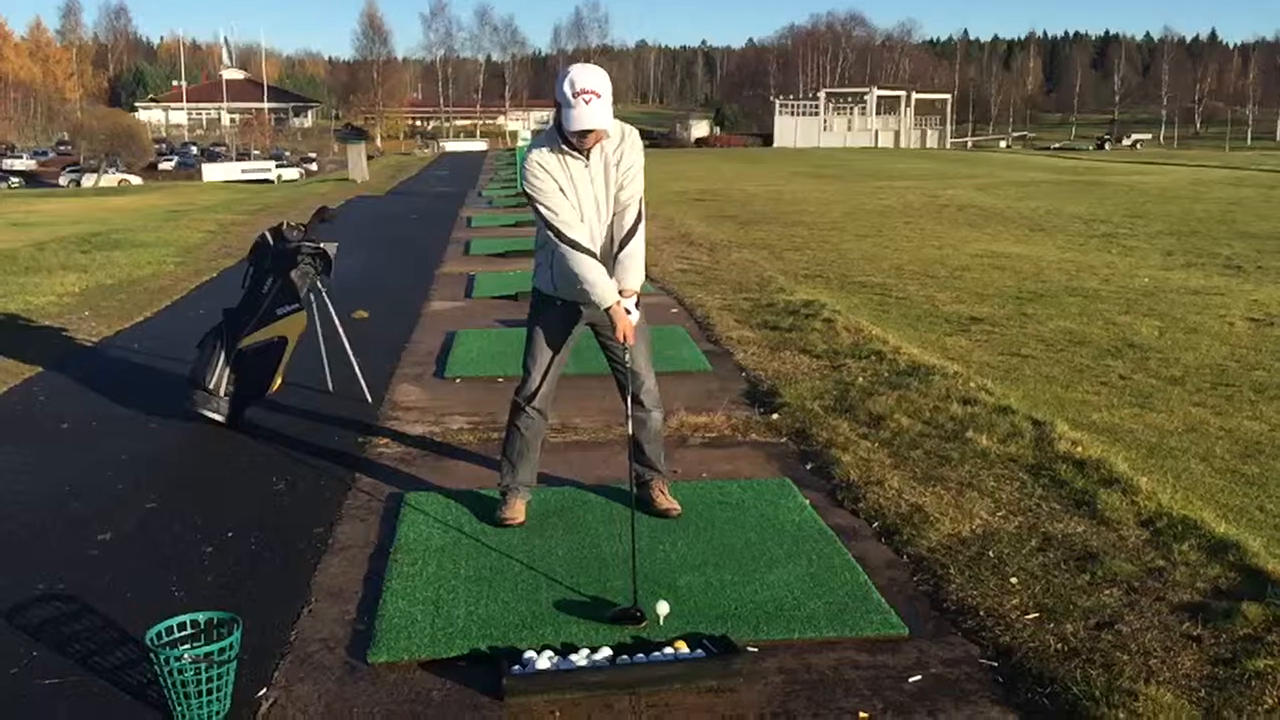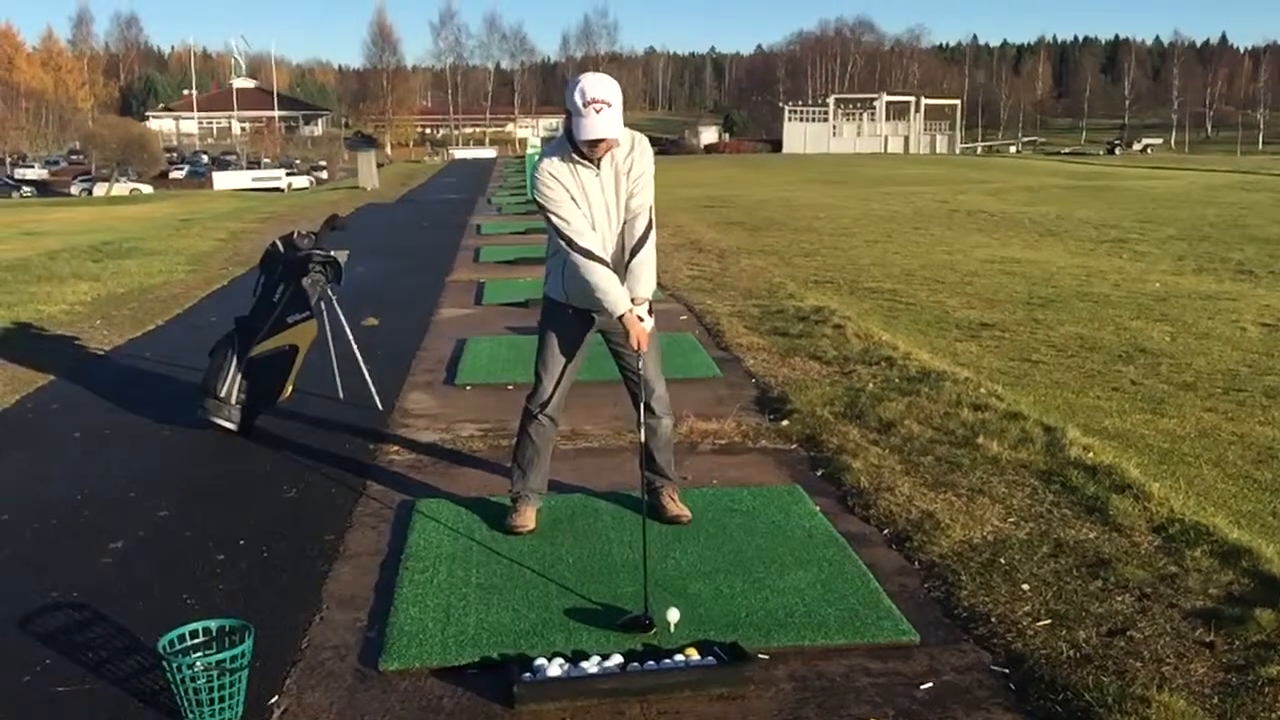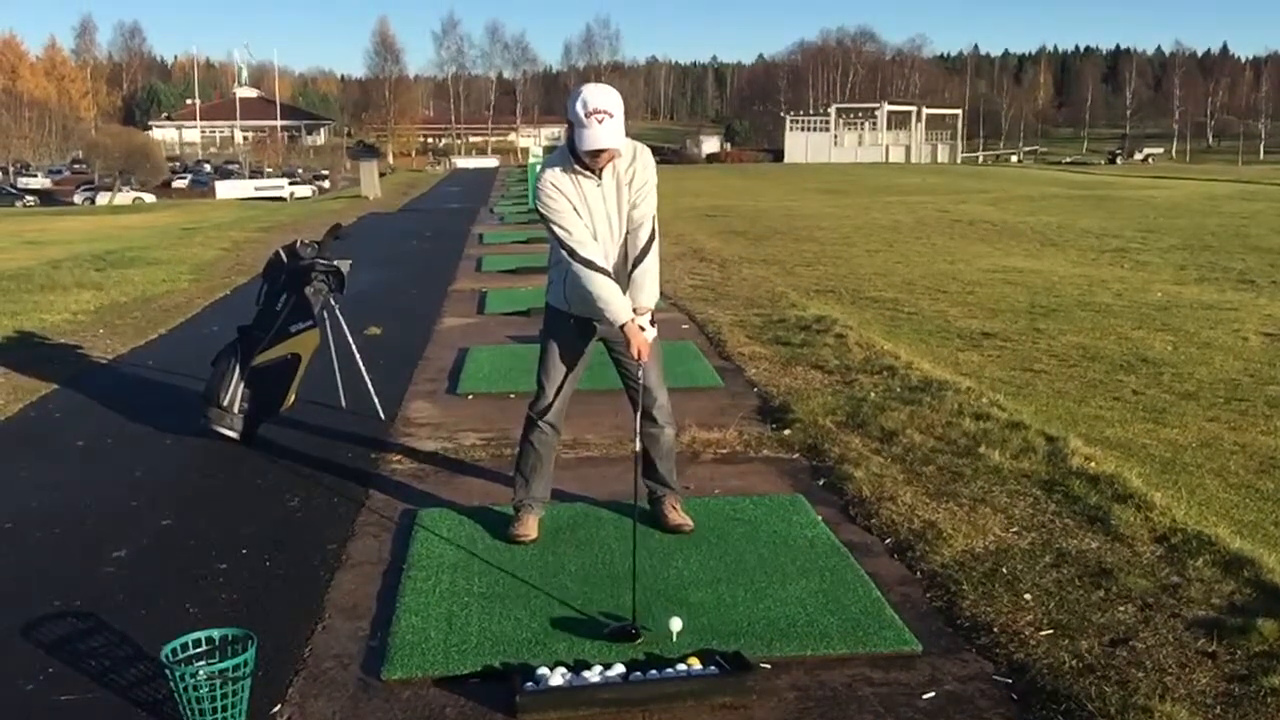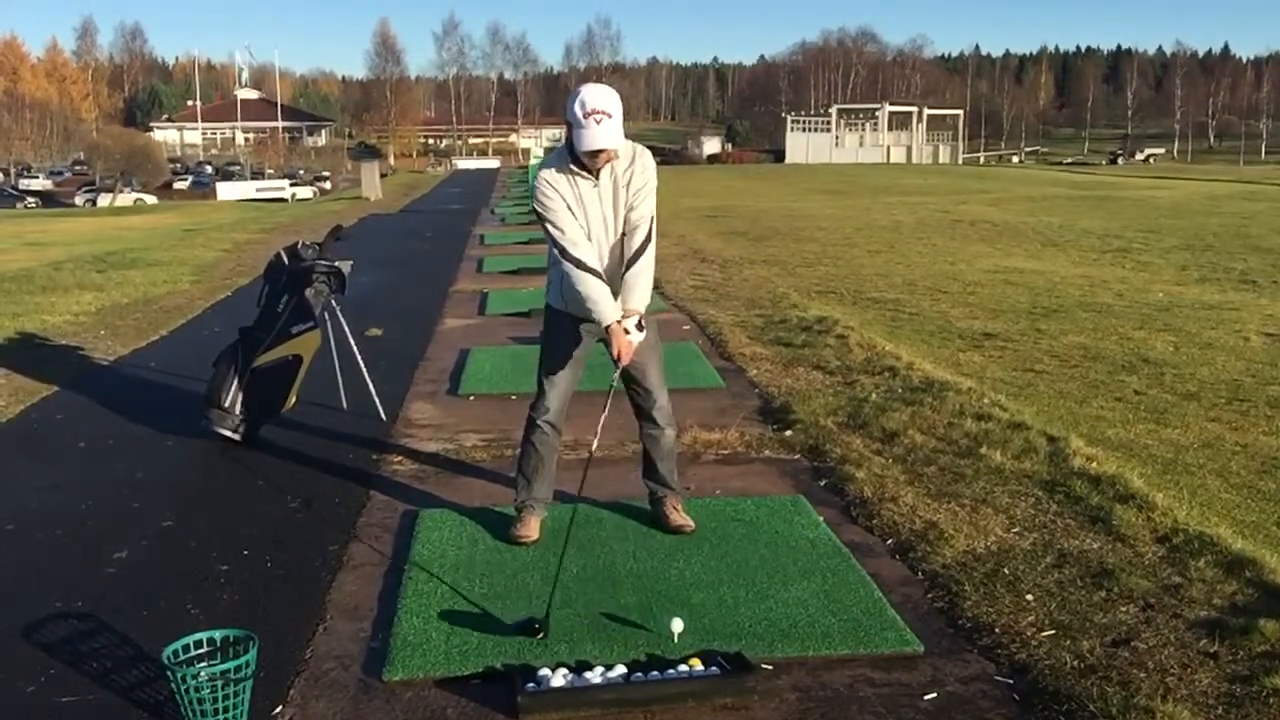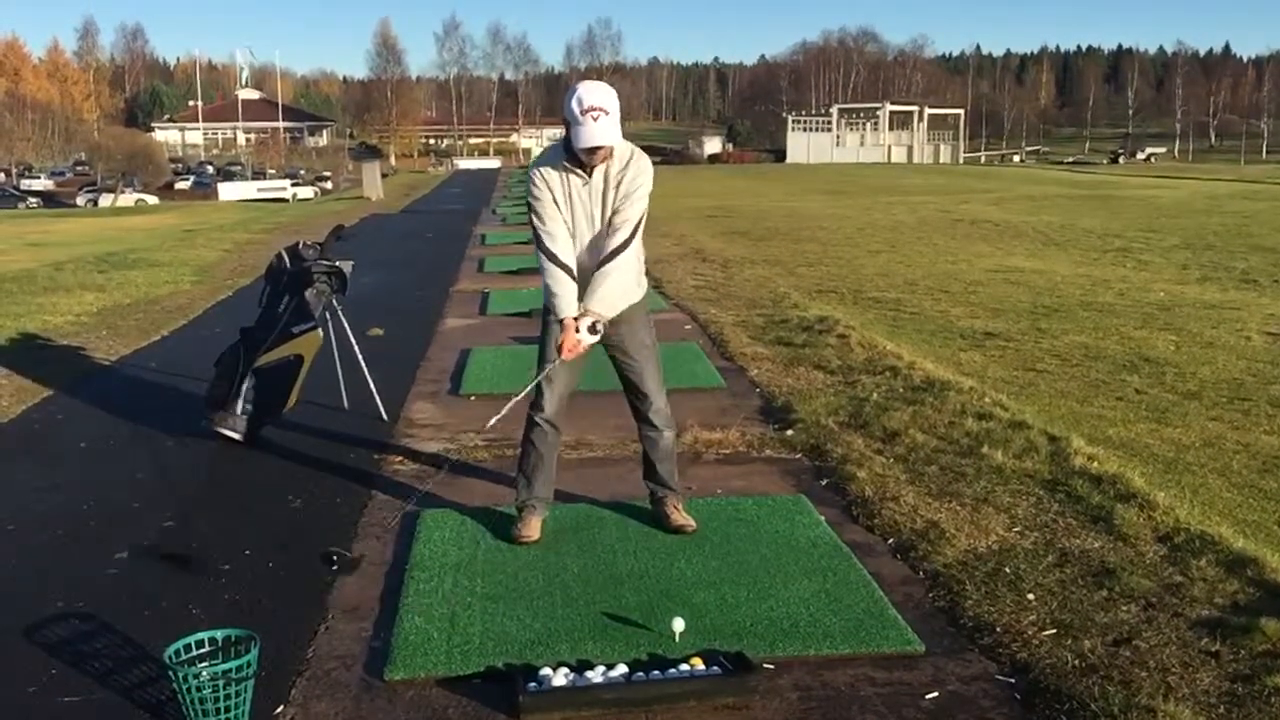
dt=1s
person 1, frame 1
left shoulder: (626, 141)
right shoulder: (539, 162)
left elbow: (630, 220)
right elbow: (570, 239)
left wrist: (627, 291)
right wrist: (610, 304)
left hip: (617, 291)
right hip: (558, 293)
left knee: (644, 389)
right knee: (533, 393)
left ankle: (651, 480)
right ankle: (515, 489)
person 1, frame 2
left shoulder: (636, 150)
right shoulder: (550, 171)
left elbow: (640, 228)
right elbow: (582, 248)
left wrist: (639, 300)
right wrist: (623, 312)
left hip: (628, 299)
right hip: (570, 301)
left knee: (654, 397)
right knee: (544, 401)
left ankle: (662, 487)
right ankle: (526, 496)
person 1, frame 3
left shoulder: (638, 159)
right shoulder: (552, 181)
left elbow: (643, 237)
right elbow: (583, 257)
left wrist: (641, 309)
right wrist: (623, 321)
left hip: (631, 307)
right hip: (572, 309)
left knee: (656, 405)
right knee: (546, 409)
left ankle: (664, 495)
right ankle: (528, 504)
person 1, frame 4
left shoulder: (638, 162)
right shoulder: (550, 179)
left elbow: (640, 242)
right elbow: (576, 257)
left wrist: (630, 313)
right wrist: (609, 323)
left hip: (628, 306)
right hip: (571, 308)
left knee: (656, 404)
right knee: (547, 410)
left ankle: (665, 496)
right ankle: (531, 504)
person 1, frame 5
left shoulder: (635, 165)
right shoulder: (545, 172)
left elbow: (620, 245)
right elbow: (553, 250)
left wrist: (592, 313)
right wrist: (566, 317)
left hip: (623, 303)
right hip: (566, 308)
left knee: (653, 404)
right knee: (546, 408)
left ankle: (665, 496)
right ankle: (531, 505)
